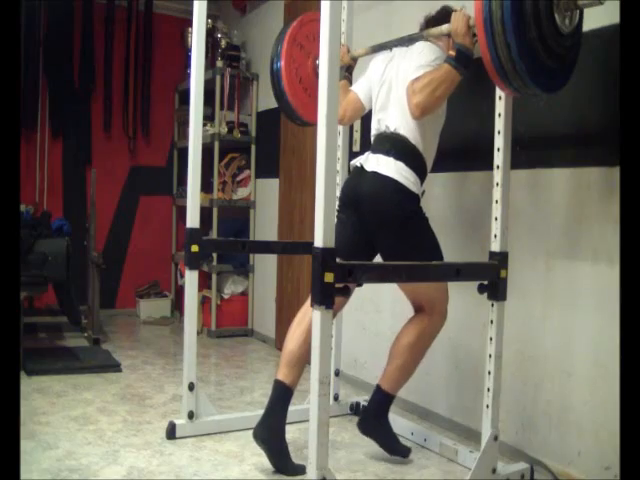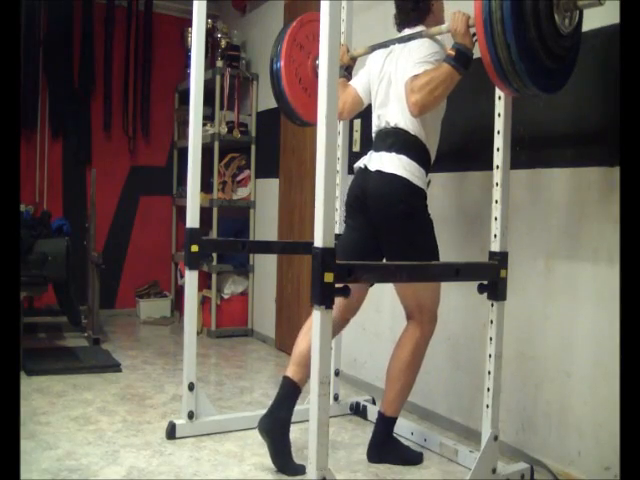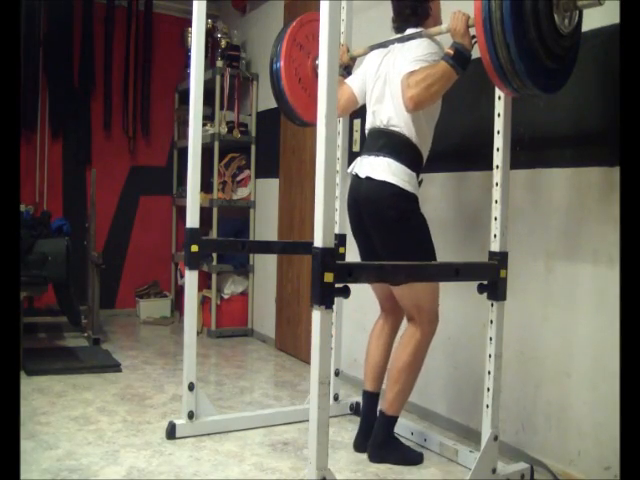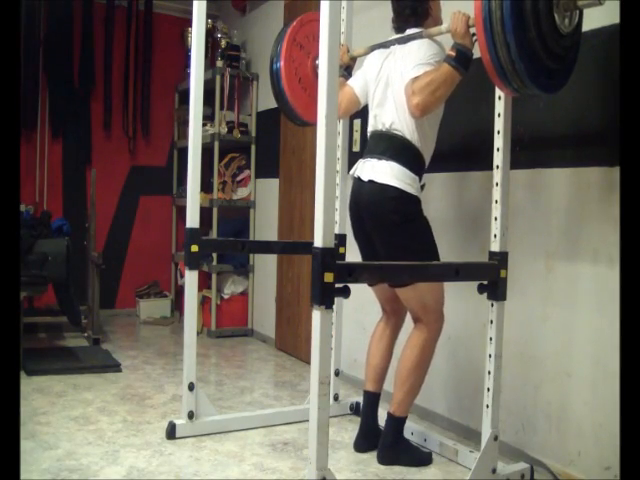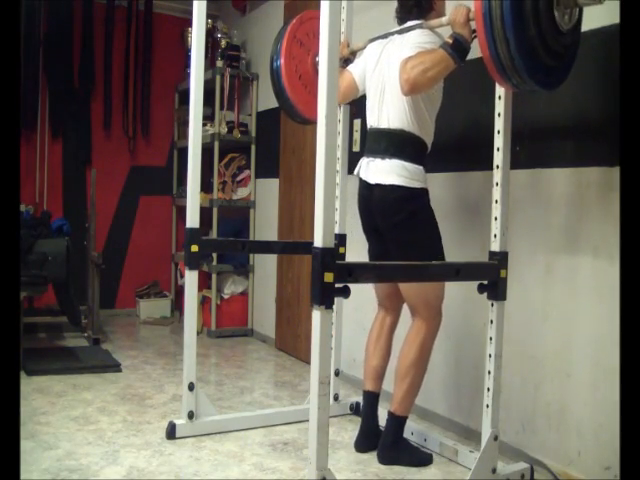
dt=0.7s
person 1, frame 1
left shoulder: (385, 58)
right shoulder: (430, 52)
left elbow: (343, 112)
right elbow: (420, 102)
left wrist: (344, 70)
right wrist: (463, 53)
left hip: (360, 181)
right hip: (393, 187)
right knee: (433, 308)
left ankle: (273, 417)
right ankle: (376, 410)
person 1, frame 2
left shoulder: (381, 54)
right shoulder: (427, 46)
left elbow: (342, 108)
right elbow: (418, 99)
left wrist: (343, 68)
right wrist: (461, 50)
left hip: (367, 180)
right hip: (399, 184)
left knee: (339, 307)
right knee: (422, 317)
left ankle: (280, 413)
right ankle: (383, 437)
person 1, frame 3
left shoulder: (377, 56)
right shoulder: (425, 46)
left elbow: (337, 104)
right elbow: (414, 96)
left wrist: (343, 67)
right wrist: (460, 50)
left hip: (362, 185)
right hip: (390, 187)
left knee: (393, 312)
right knee: (423, 319)
left ankle: (367, 425)
right ankle: (384, 436)
person 1, frame 4
left shoulder: (378, 56)
right shoulder: (426, 48)
left elbow: (338, 107)
right elbow: (418, 102)
left wrist: (342, 66)
right wrist: (461, 50)
left hip: (364, 188)
right hip: (392, 191)
left knee: (393, 314)
right knee: (428, 320)
left ankle: (368, 426)
right ankle: (392, 438)
person 1, frame 5
left shoulder: (376, 47)
right shoulder: (425, 38)
left elbow: (335, 92)
right elbow: (412, 79)
left wrist: (339, 57)
right wrist: (460, 39)
left hip: (370, 184)
right hip: (401, 185)
left knee: (388, 309)
right knee: (427, 315)
left ankle: (368, 425)
right ankle: (393, 438)
